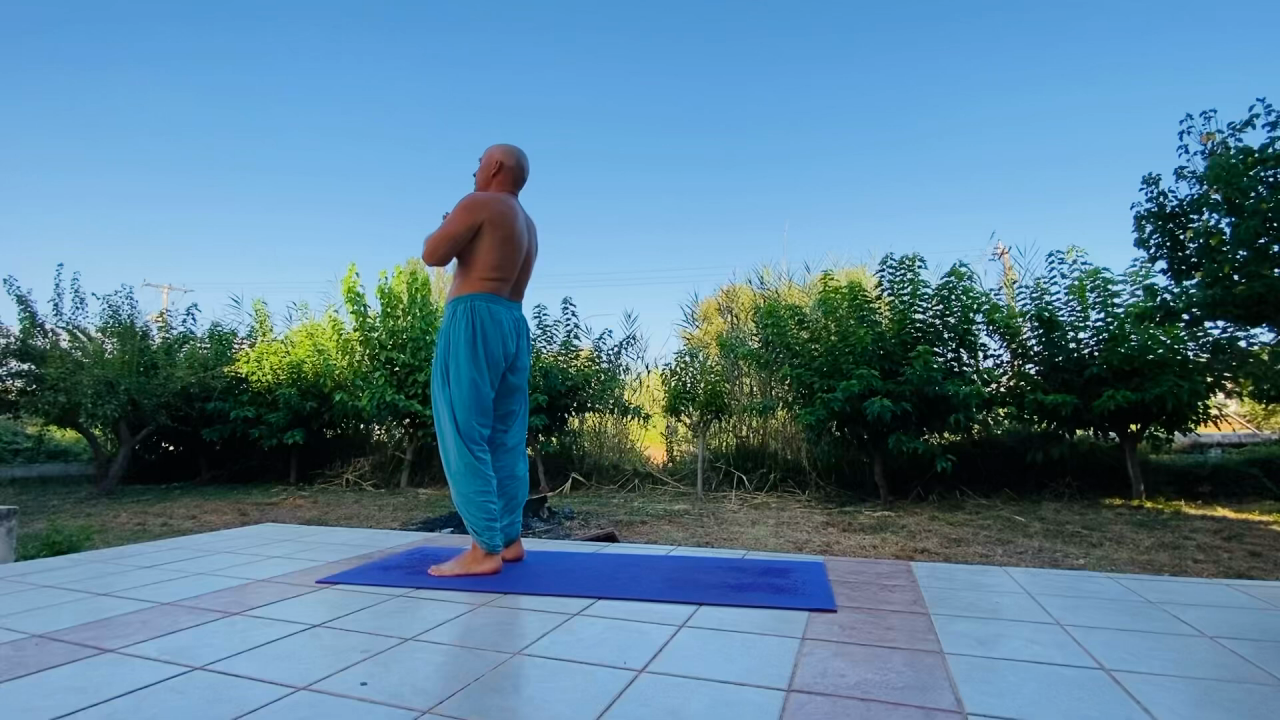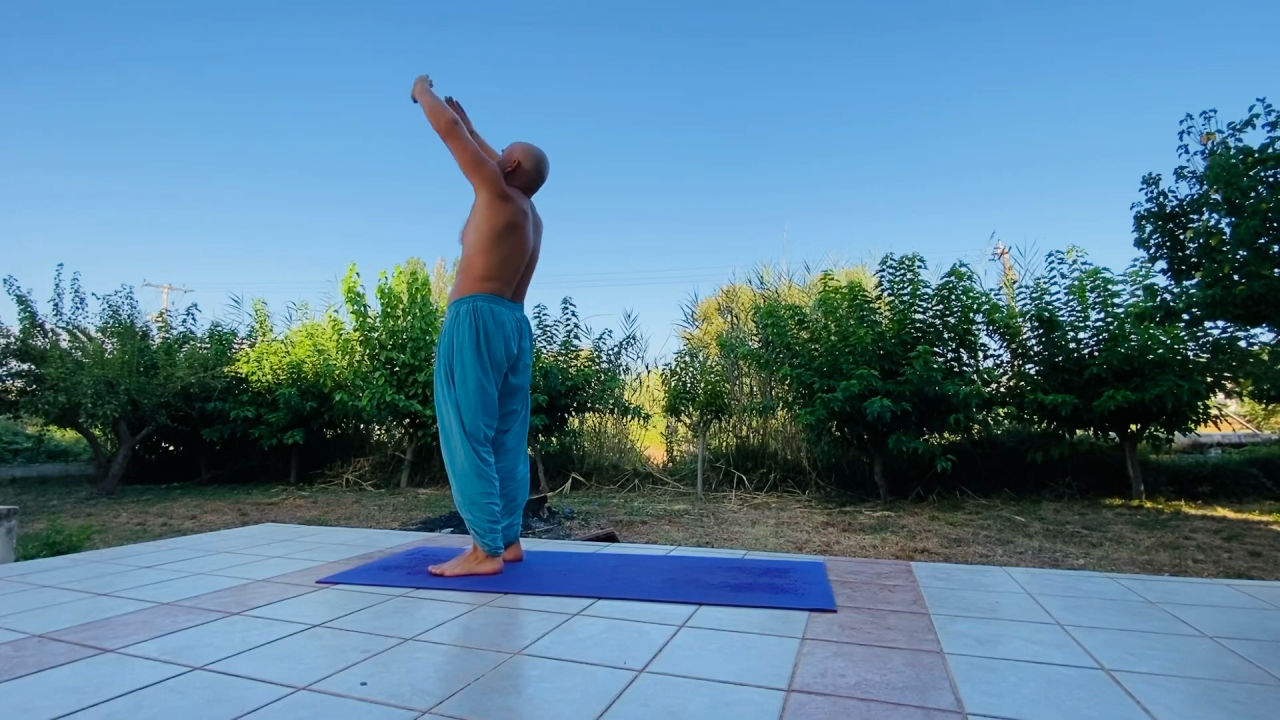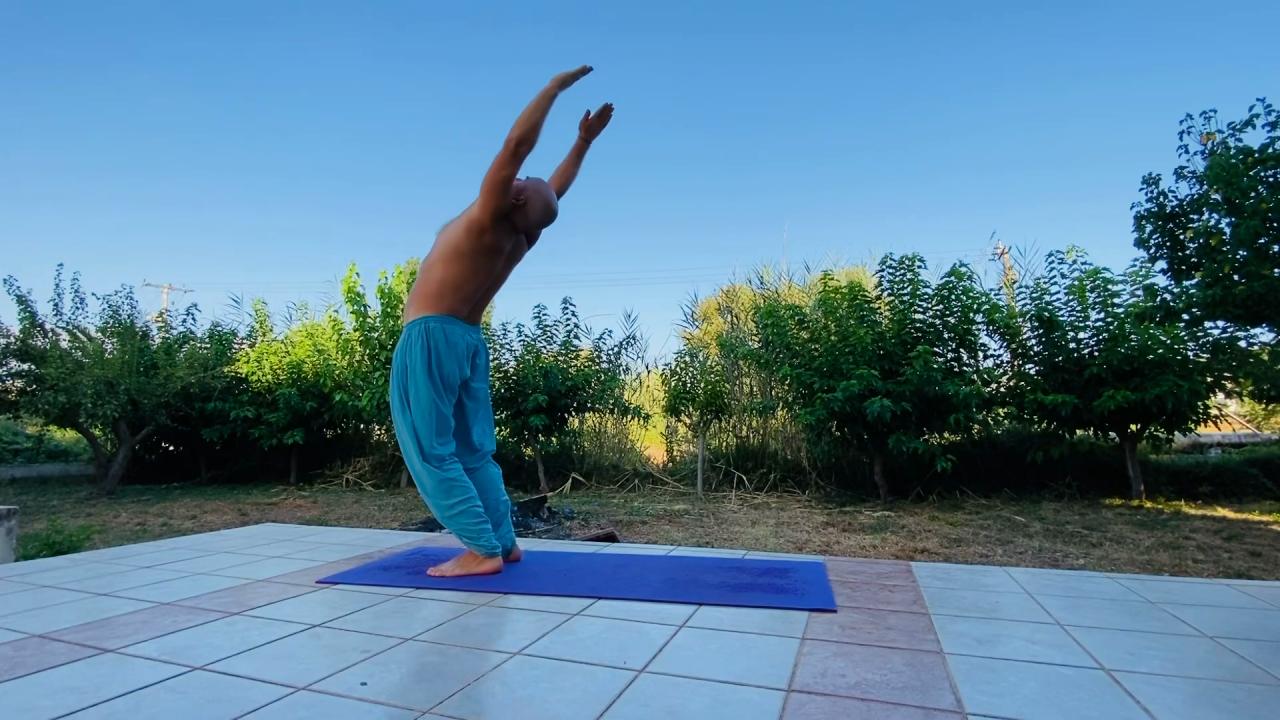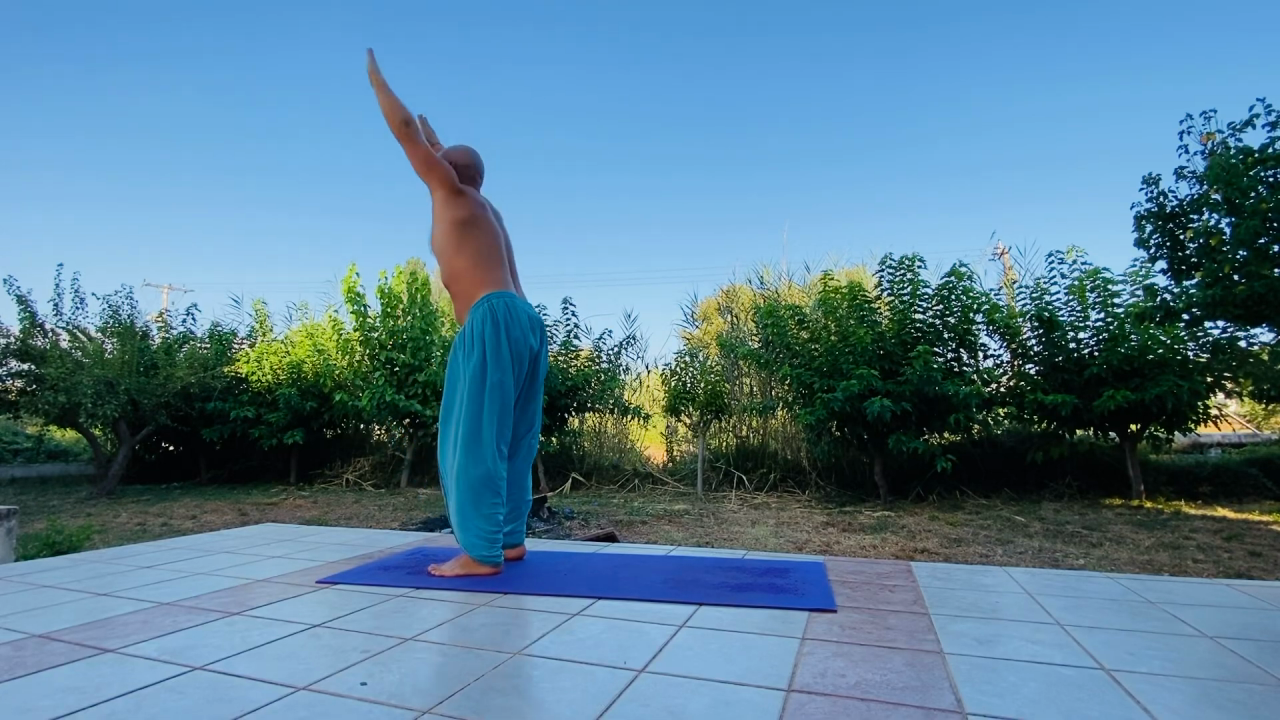
dt=1s
person 1, frame 1
left shoulder: (480, 203)
right shoulder: (527, 225)
left elbow: (433, 254)
left wrist: (444, 232)
right wrist: (464, 236)
left hip: (473, 323)
right hip: (512, 327)
left knee: (465, 436)
right knee: (503, 439)
left ankle: (485, 549)
right ankle: (508, 539)
person 1, frame 2
left shoulder: (500, 193)
right shoulder: (532, 214)
left elbow: (448, 129)
right elbow: (501, 167)
left wrist: (422, 91)
right wrist: (468, 127)
left hip: (477, 322)
right hip: (515, 327)
left knee: (467, 438)
right knee: (505, 441)
left ankle: (486, 550)
right ankle: (507, 541)
person 1, frame 3
left shoulder: (487, 222)
right shoulder: (522, 238)
left elbow: (516, 145)
right elbow: (557, 189)
left wrist: (554, 88)
right wrist: (583, 142)
left hip: (429, 340)
right hip: (467, 342)
left knee: (430, 452)
right knee: (471, 450)
left ankle: (482, 549)
right ankle: (502, 541)
person 1, frame 4
left shoulder: (452, 193)
right shoulder: (485, 208)
left elbow: (403, 131)
left wrist: (377, 81)
right wrist: (431, 137)
left hip: (491, 325)
right hip: (526, 324)
left knee: (471, 441)
right knee: (510, 441)
left ankle: (481, 551)
right ankle: (508, 539)
